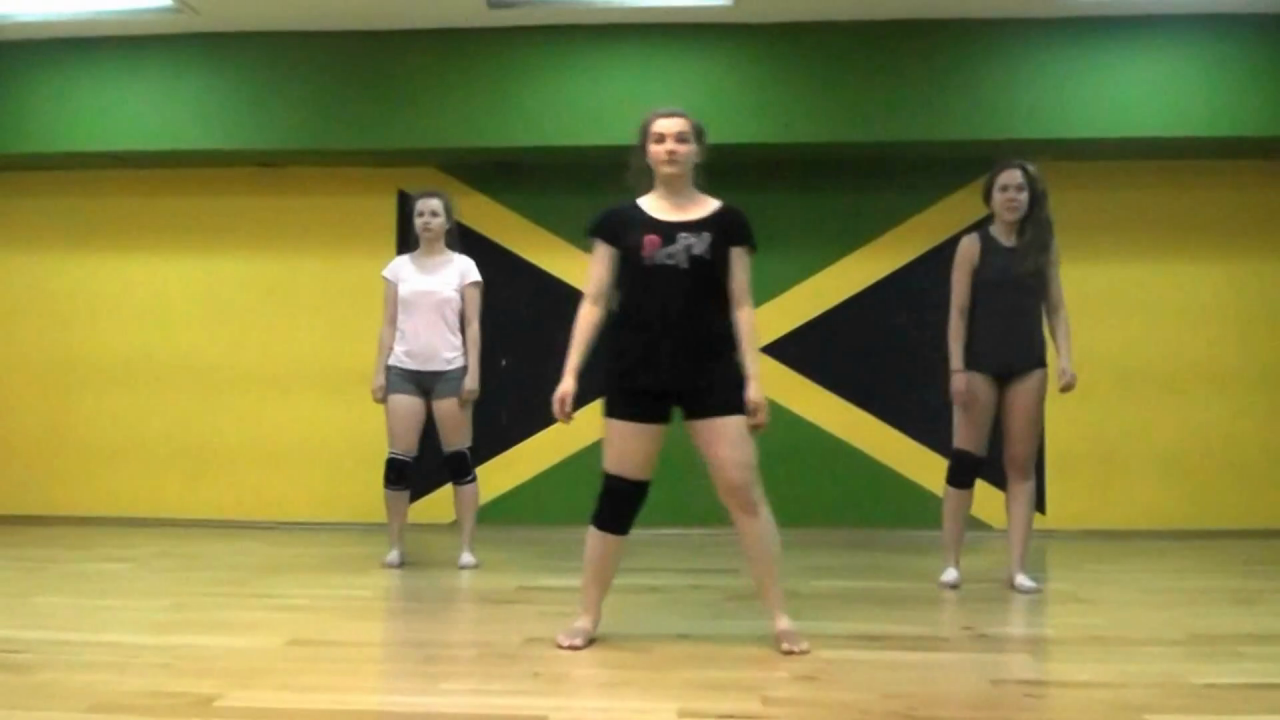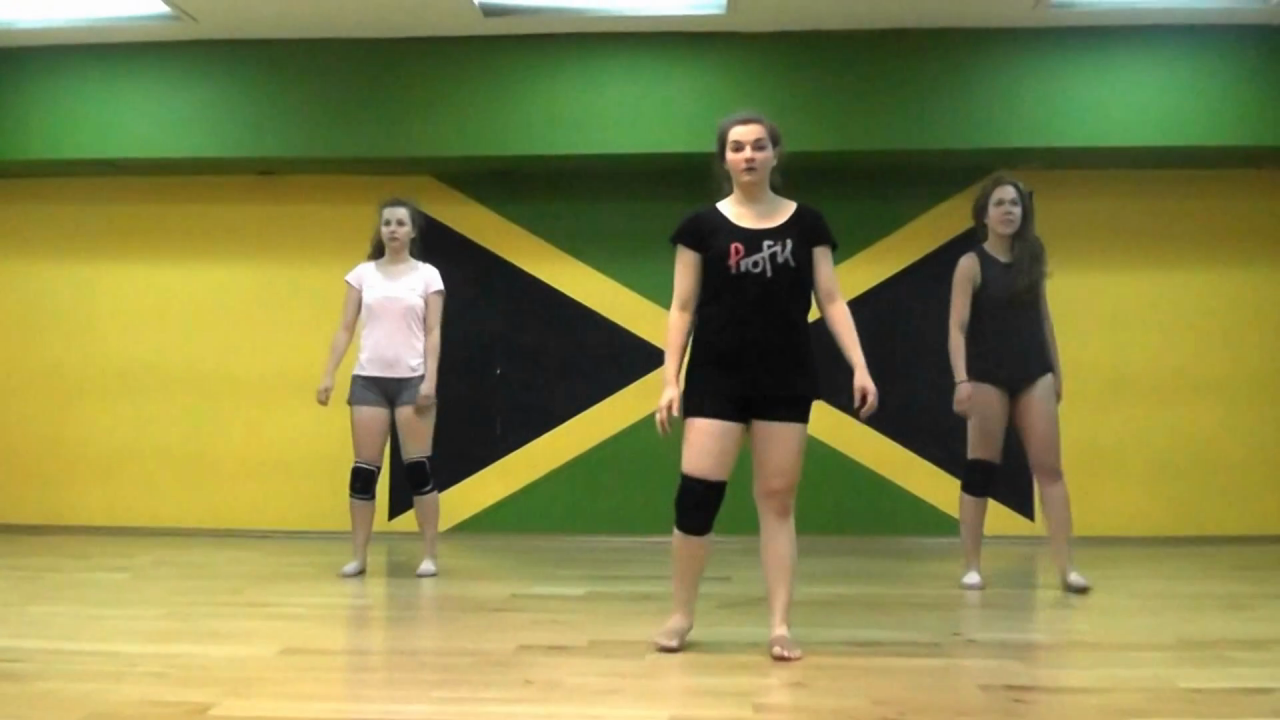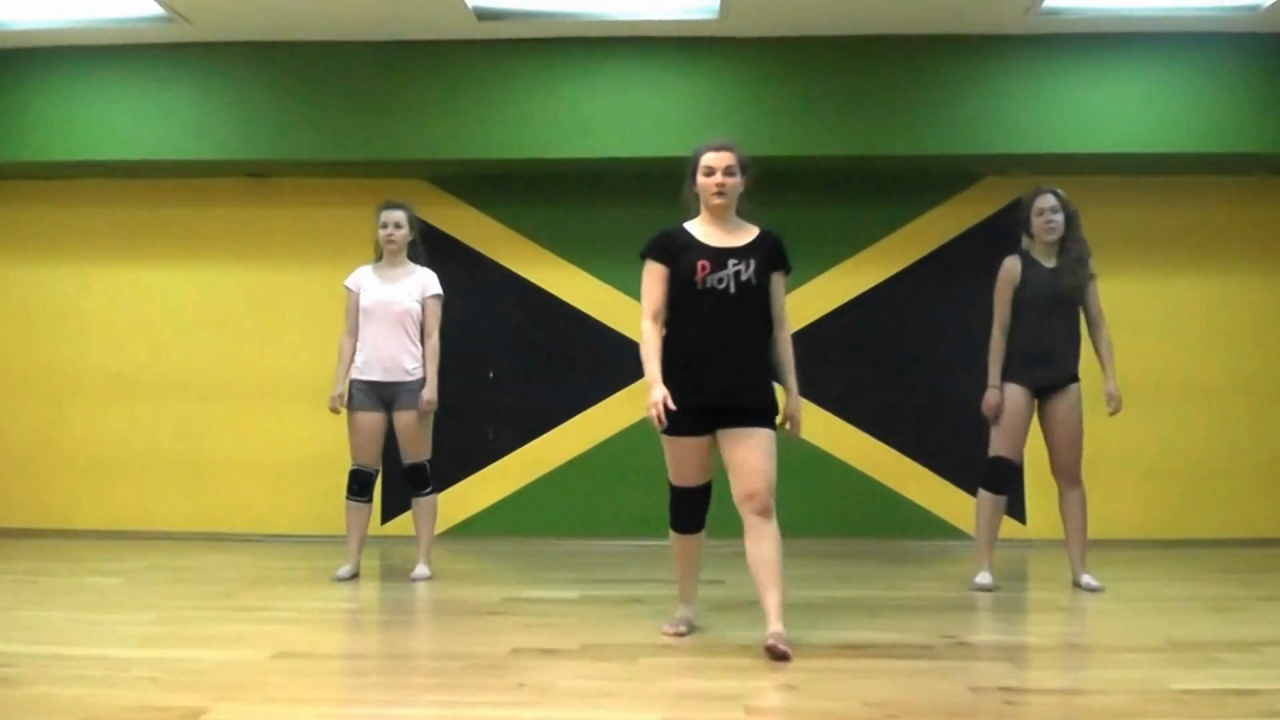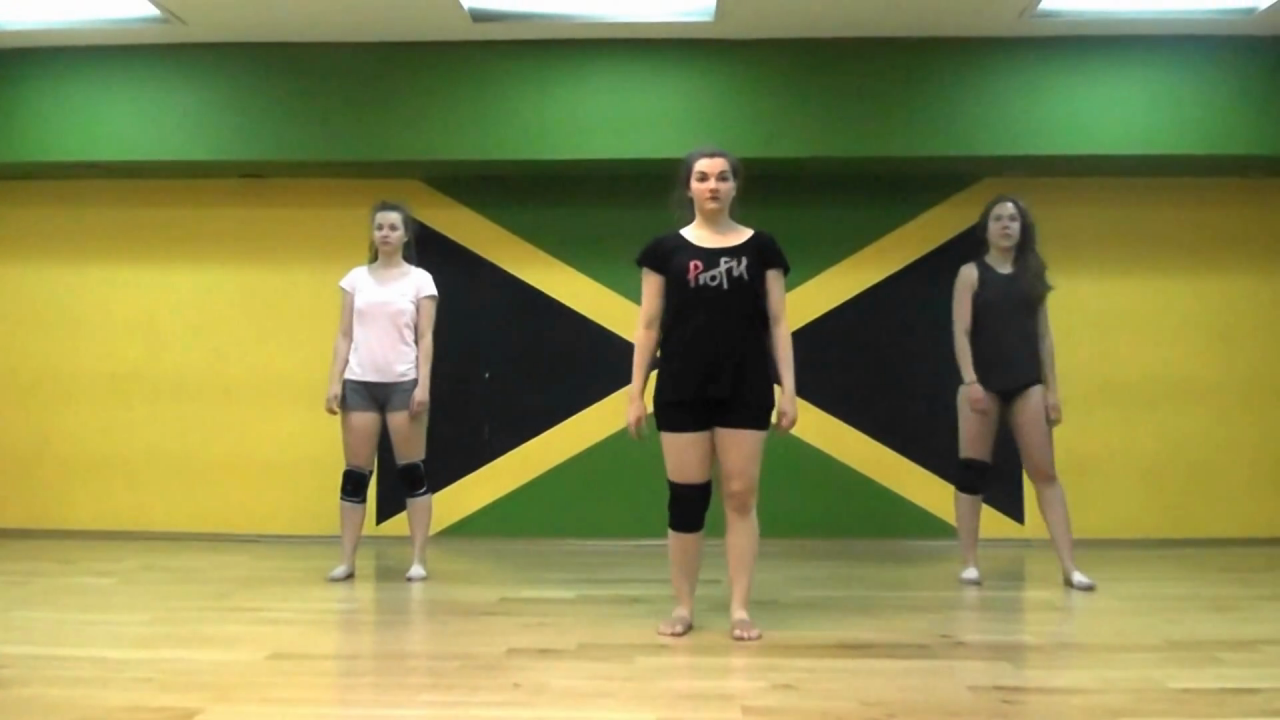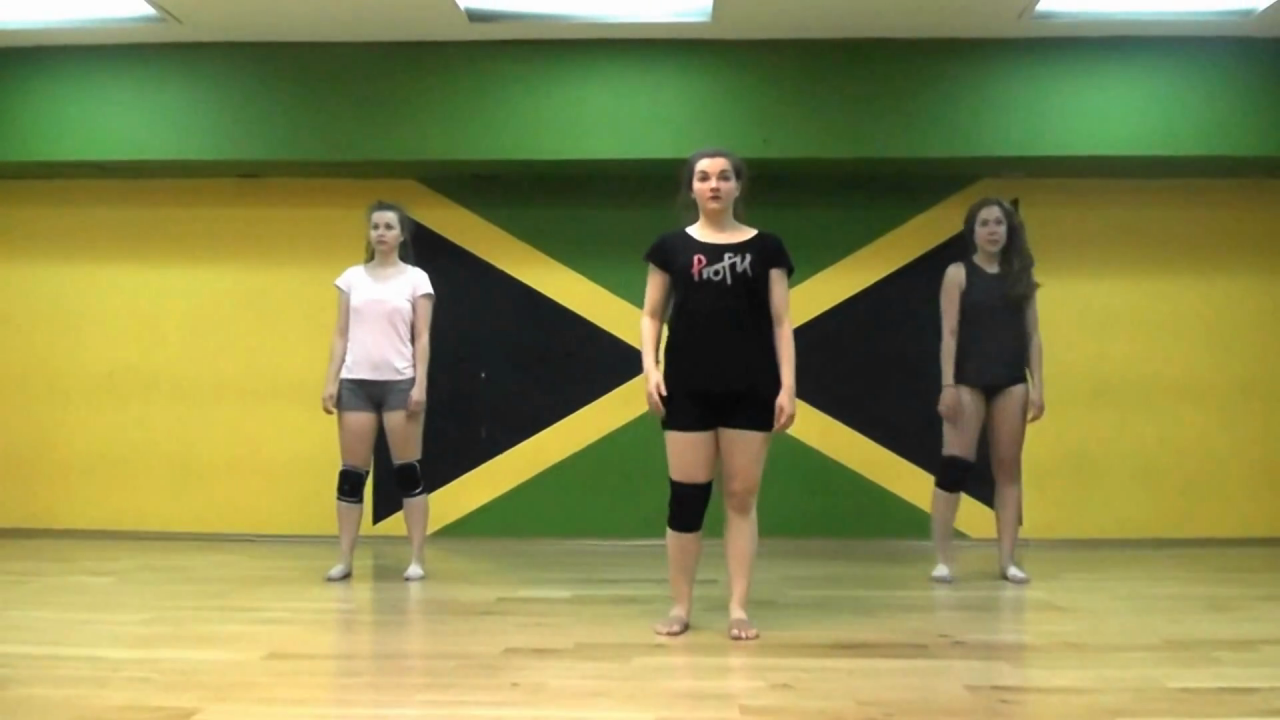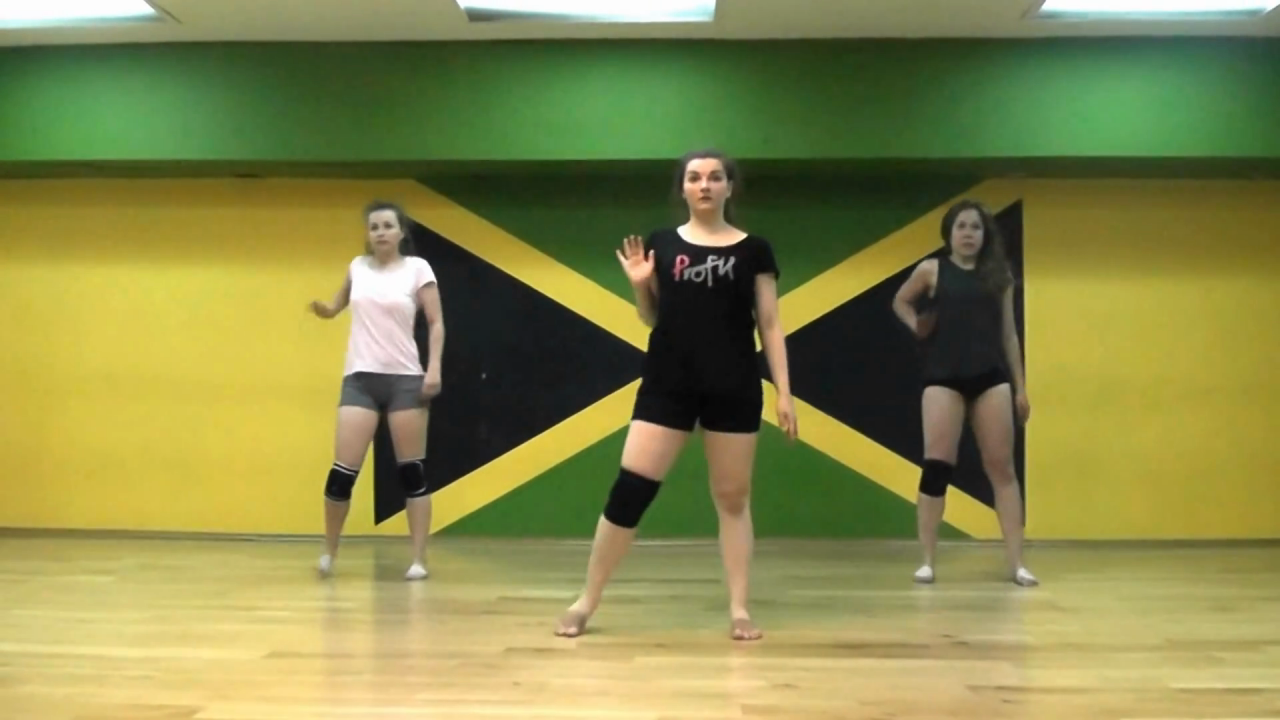
dt=0.5s
person 1, frame 1
left shoulder: (727, 220)
right shoulder: (618, 221)
left elbow: (742, 306)
right elbow: (594, 301)
left wrist: (753, 377)
right wrist: (570, 372)
left hip: (714, 376)
right hip: (637, 377)
left knee: (743, 495)
right knee: (617, 496)
left ankle: (781, 619)
right ankle: (588, 617)
person 1, frame 2
left shoulder: (807, 223)
right shoulder: (702, 225)
left elbow: (831, 301)
right elbow: (683, 308)
left wrist: (860, 367)
right wrist: (671, 380)
left hip: (786, 381)
right hip: (715, 379)
left knee: (778, 500)
right knee: (697, 493)
left ankle: (781, 626)
right ankle: (681, 614)
person 1, frame 3
left shoulder: (767, 245)
right shoulder: (669, 243)
left elbow: (778, 325)
right elbow: (652, 319)
left wrist: (792, 392)
right wrist: (654, 381)
left hip: (749, 393)
right hip: (685, 392)
left knee: (757, 502)
right knee: (687, 500)
left ankle: (774, 622)
right ankle: (686, 606)
person 1, frame 4
left shoulder: (762, 247)
right shoulder: (665, 249)
left elbow: (777, 323)
right elbow: (649, 326)
left wrist: (788, 389)
right wrist: (636, 392)
left hip: (745, 390)
right hip: (682, 390)
left knee: (741, 497)
right knee: (686, 498)
left ankle: (740, 608)
right ankle: (682, 606)
person 1, frame 5
left shoulder: (766, 246)
right shoulder: (671, 246)
left elbow: (780, 321)
right elbow: (652, 312)
left wrist: (788, 386)
right wrist: (650, 364)
left hip: (750, 388)
right hip: (687, 388)
left knee: (741, 497)
right knee: (688, 496)
left ankle: (738, 608)
right ankle: (680, 606)
person 1, frame 6
left shoulder: (754, 249)
right shoulder: (660, 243)
left elbow: (769, 325)
right elbow: (653, 317)
left wrist: (783, 392)
right wrist: (639, 285)
left hip: (734, 389)
right hip: (666, 385)
left knee: (733, 497)
right knee: (630, 489)
left ankle: (739, 608)
right ankle: (587, 599)
person 2, frame 1
left shoulder: (1043, 247)
right shoulder: (972, 246)
left elbow: (1055, 308)
right elbow: (958, 312)
left wrist: (1065, 358)
right wrist: (956, 368)
left hip: (1027, 367)
right hip: (977, 366)
left knee: (1021, 465)
right knee: (966, 460)
left ankle: (1017, 567)
right ankle: (951, 562)
person 2, frame 2
left shoulder: (1031, 259)
right shoulder: (971, 264)
left elbow: (1042, 318)
right elbow: (957, 328)
left wrist: (1056, 374)
right wrist: (961, 381)
left hip: (1035, 374)
right hip: (988, 378)
left knee: (1048, 468)
right knee: (980, 468)
left ankle: (1065, 566)
right ankle: (971, 565)
person 2, frame 3
left shoulder: (1079, 268)
right shoulder: (1014, 266)
left elbow: (1097, 325)
right elbow: (1000, 329)
left wrist: (1110, 379)
right wrist: (992, 384)
left hip: (1063, 380)
right hip: (1017, 377)
left knee: (1069, 473)
right knee: (1001, 466)
left ankle: (1079, 568)
right ankle: (984, 565)
person 2, frame 4
left shoulder: (1033, 276)
right shoulder: (971, 273)
left elbow: (1043, 337)
right elbow: (961, 333)
left wrist: (1053, 389)
right wrist: (970, 382)
left hip: (1027, 383)
right hip: (983, 381)
left knee: (1044, 472)
right knee: (973, 468)
left ankle: (1069, 566)
right ankle: (970, 562)
person 2, frame 5
left shoulder: (1020, 274)
right shoulder: (958, 273)
left elbow: (1032, 334)
right elbow: (950, 333)
left wrist: (1036, 386)
right wrist: (949, 384)
left hip: (1010, 381)
right hip: (968, 380)
left knee: (1008, 469)
right knee: (955, 463)
left ankle: (1007, 560)
right ankle: (942, 558)
person 2, frame 6
left shoulder: (998, 273)
right shoulder: (931, 269)
left elbow: (1009, 334)
right elbow: (899, 302)
left wrist: (1020, 387)
right wrist: (916, 325)
left hip: (992, 378)
right hip: (944, 378)
left knee: (1002, 468)
right knee: (937, 466)
left ankle: (1016, 562)
right ankle: (927, 560)
person 3, frame 1
left shoulder: (463, 266)
right shoulder: (398, 266)
left elbow: (471, 324)
right elbow: (389, 324)
left wrist: (473, 372)
right wrist: (379, 372)
left hip: (448, 371)
right hip: (404, 371)
left knee: (457, 459)
right knee: (398, 460)
left ankle: (467, 546)
right ankle: (395, 545)
person 3, frame 2
left shoulder: (428, 275)
right shoulder: (362, 273)
left elbow: (434, 333)
right elbow: (345, 329)
left wrist: (430, 380)
right wrist: (328, 375)
left hip: (411, 379)
right hip: (369, 379)
left knee: (418, 468)
right knee: (364, 469)
left ankle: (429, 554)
right ankle: (359, 555)
person 3, frame 3
left shoulder: (425, 279)
right shoulder: (360, 277)
left elbow: (431, 338)
right elbow: (350, 334)
left wrist: (431, 385)
right wrist: (339, 382)
left hip: (409, 383)
right hip: (366, 383)
left knee: (417, 471)
right knee: (362, 472)
left ankle: (423, 559)
right ankle: (352, 559)
person 3, frame 4
left shoulder: (420, 280)
right shoulder: (356, 278)
left elbow: (425, 338)
right elbow: (344, 335)
left wrist: (423, 385)
right wrist: (335, 382)
left hip: (403, 383)
right hip: (360, 384)
left knee: (412, 471)
right knee: (355, 473)
left ankle: (418, 559)
right ankle: (347, 559)
person 3, frame 5
left shoulder: (416, 278)
right shoulder: (352, 277)
left elbow: (422, 337)
right elbow: (341, 334)
left wrist: (421, 384)
right wrist: (330, 381)
left hip: (399, 382)
right hip: (357, 382)
left knee: (407, 471)
right knee: (352, 473)
left ankle: (416, 558)
right ankle: (345, 558)
person 3, frame 6
left shoulder: (417, 268)
right shoulder: (359, 266)
left elbow: (436, 322)
right elbow: (343, 302)
left wrist: (434, 367)
right wrist: (326, 309)
left hip: (404, 379)
right hip: (359, 378)
left knee: (411, 471)
right knee: (342, 471)
left ankle: (418, 559)
right ankle: (329, 551)
